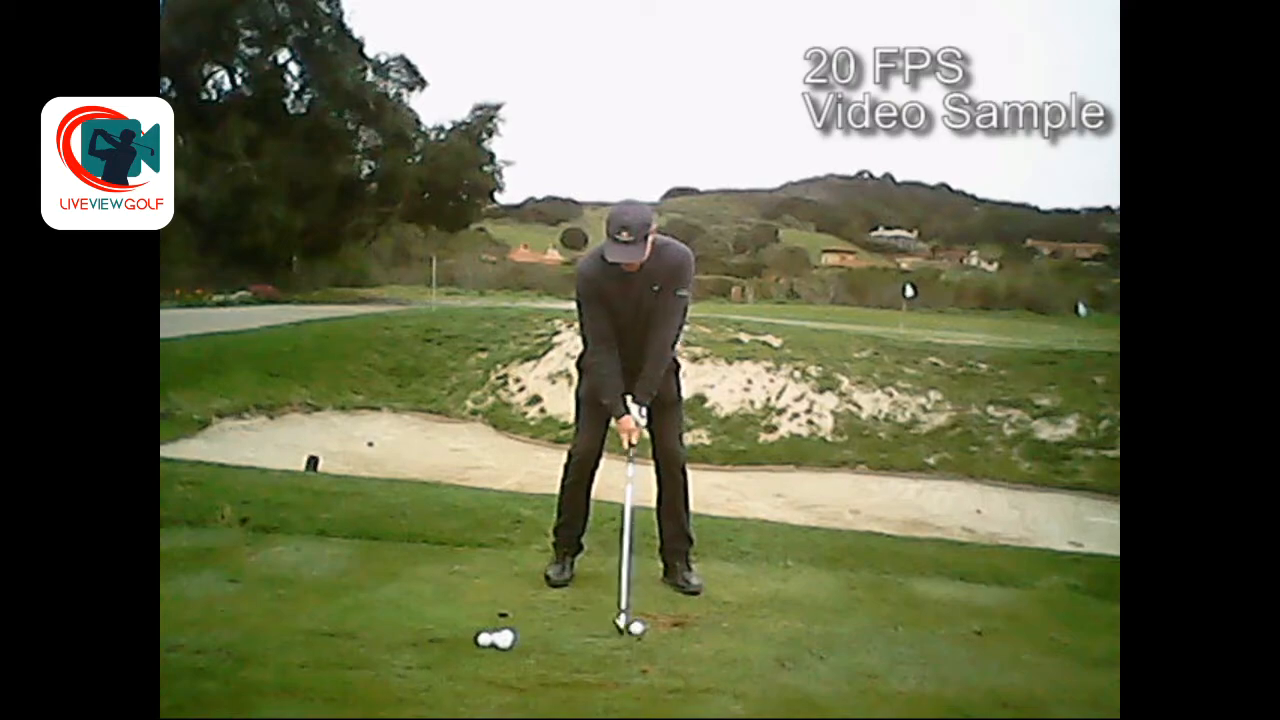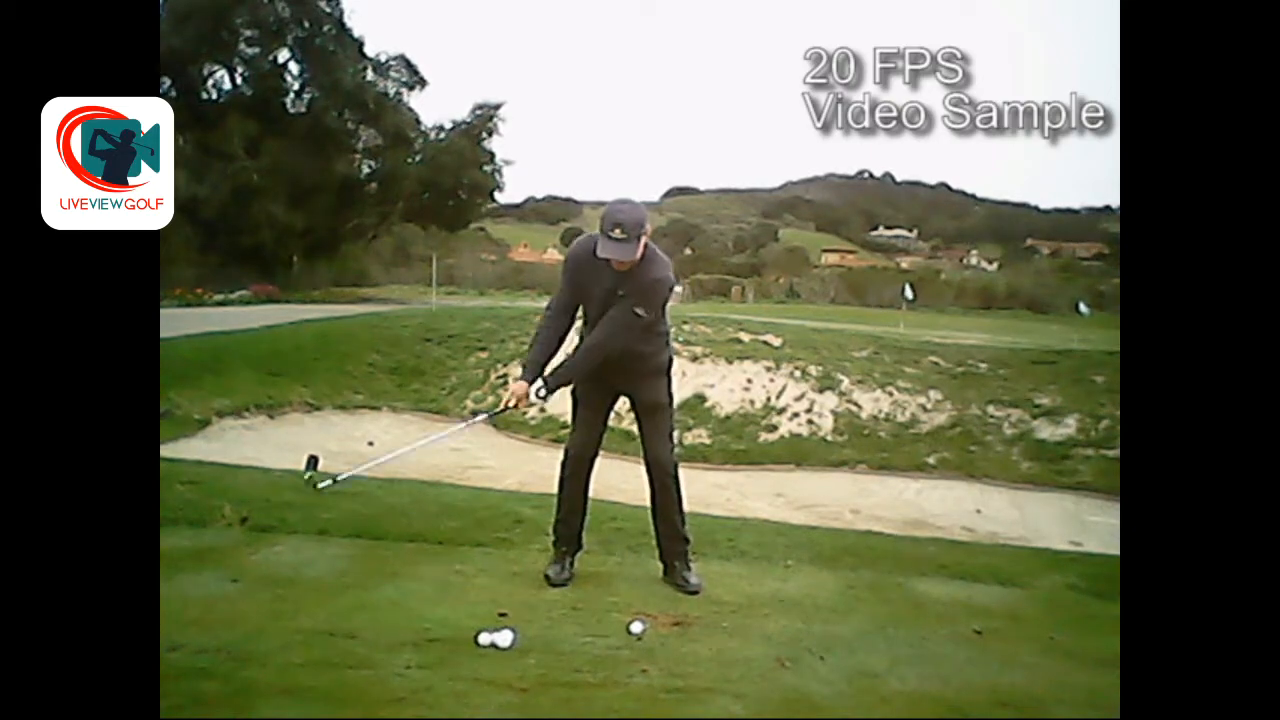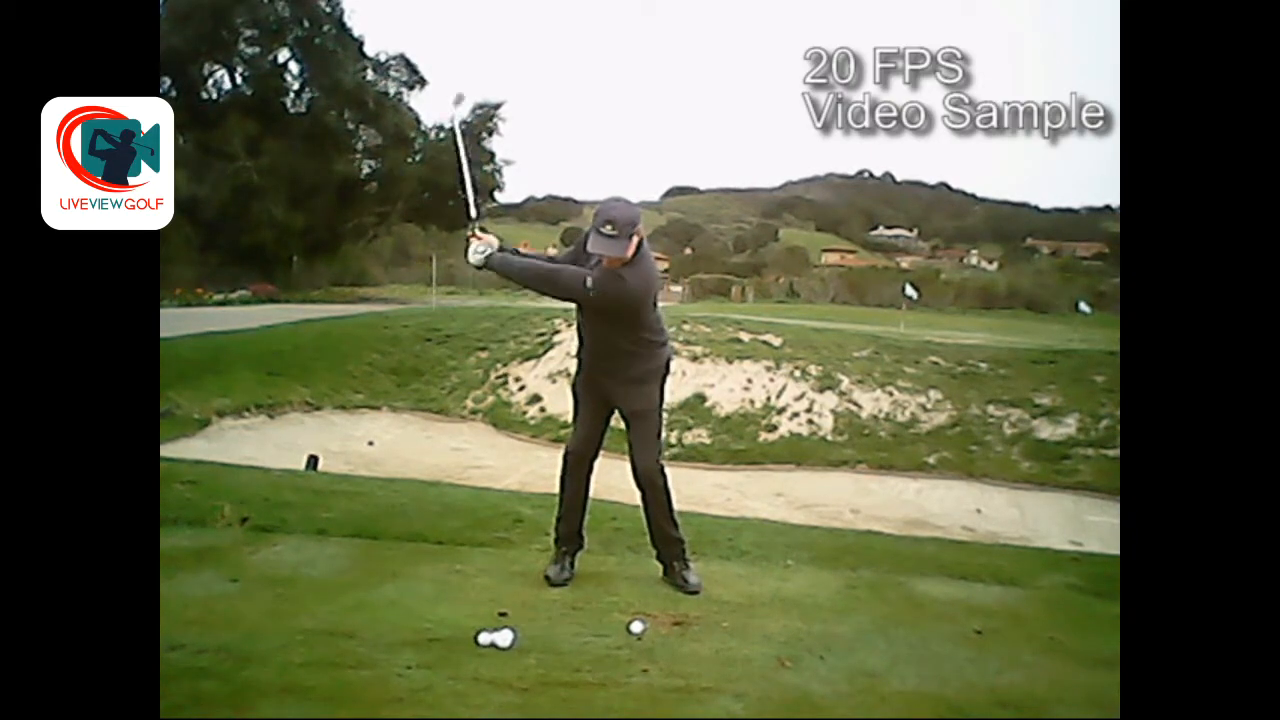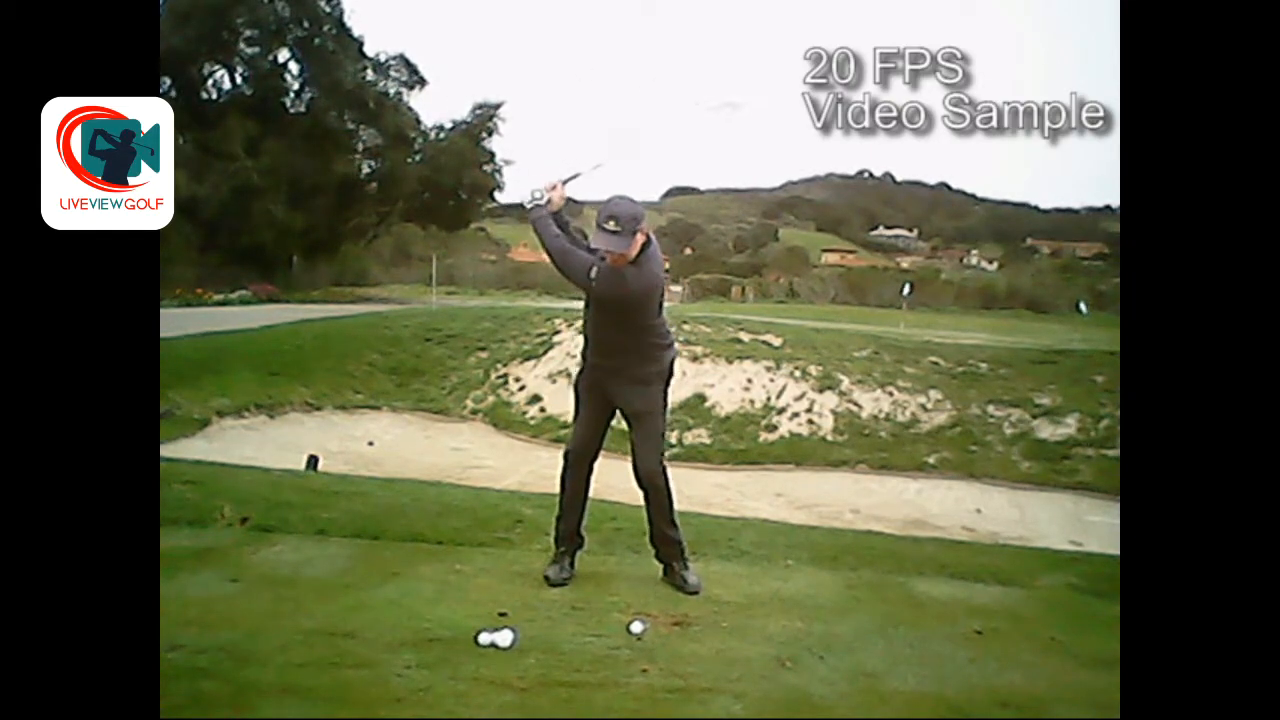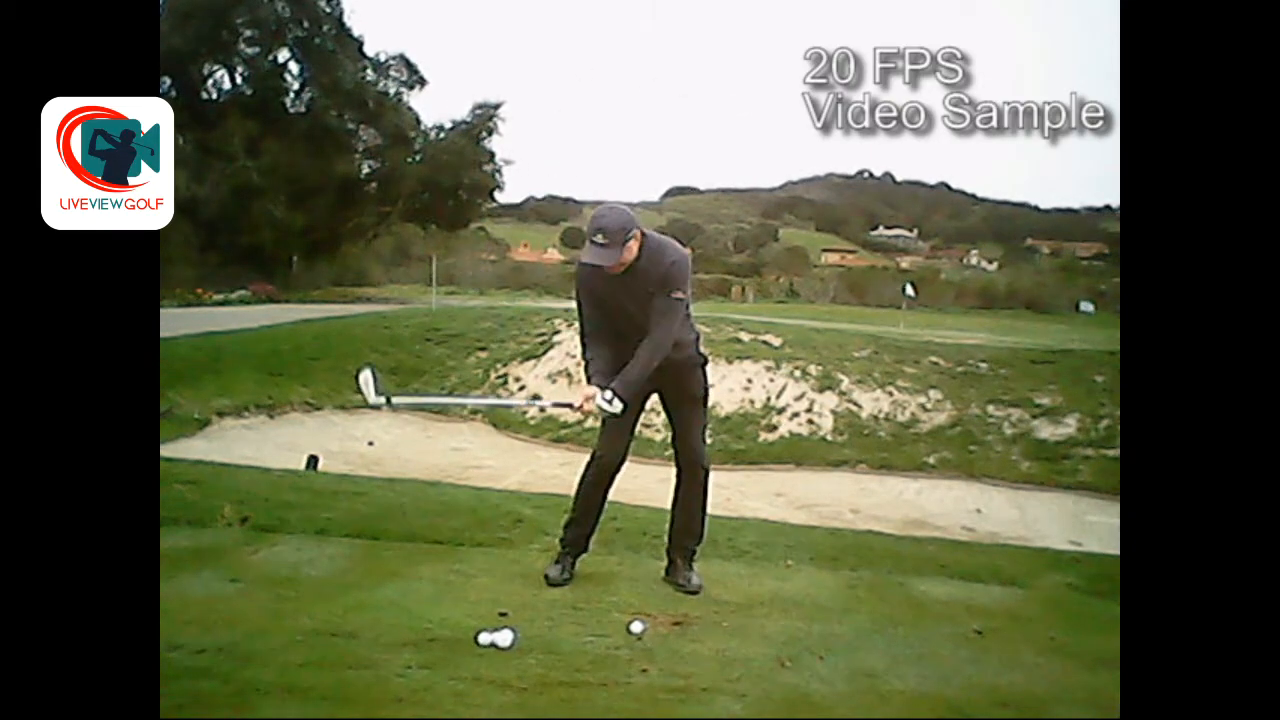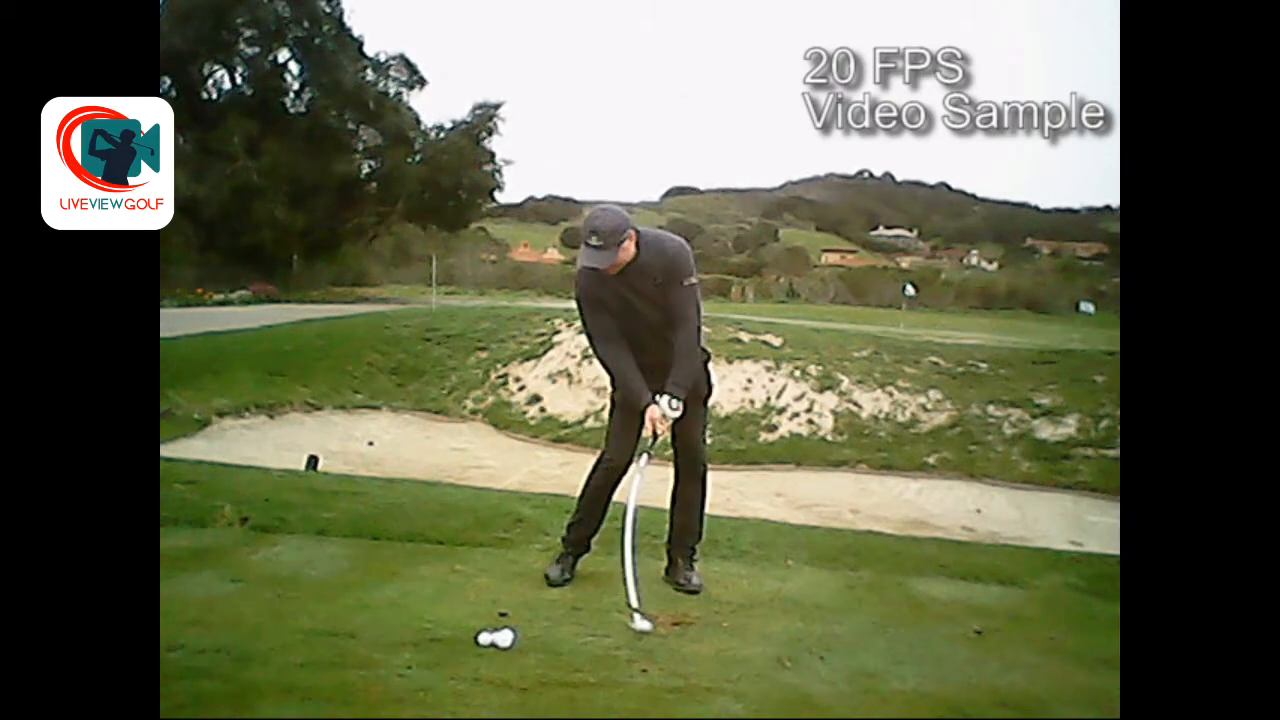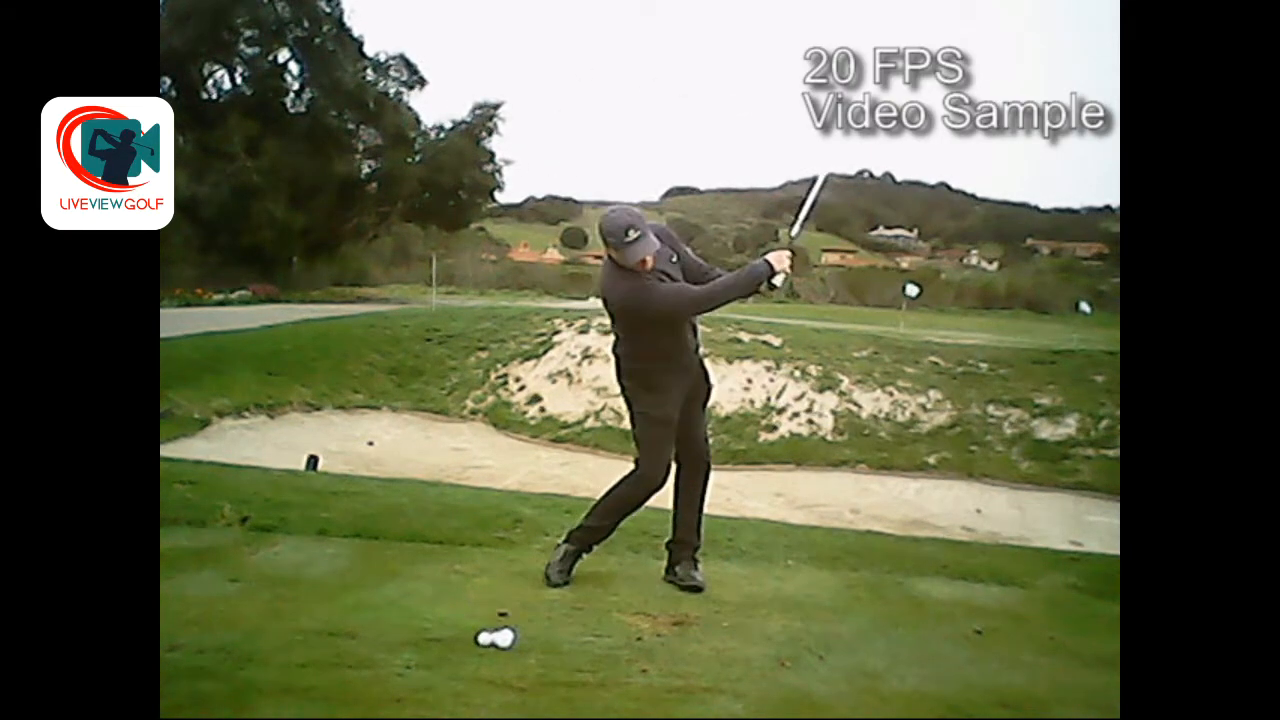
dt=0.7s
person 1, frame 1
left shoulder: (678, 260)
right shoulder: (590, 271)
left elbow: (663, 336)
right elbow: (600, 344)
left wrist: (641, 401)
right wrist: (617, 409)
left hip: (657, 370)
right hip: (603, 369)
left knee: (671, 458)
right knee: (583, 455)
left ankle: (677, 559)
right ankle: (565, 551)
person 1, frame 2
left shoulder: (658, 277)
right shoulder: (581, 253)
left elbow: (607, 338)
right elbow: (558, 314)
left wrist: (549, 383)
right wrist: (529, 373)
left hip: (647, 369)
right hip: (592, 366)
left knee: (661, 461)
right knee: (578, 455)
left ankle: (676, 559)
right ankle: (565, 550)
person 1, frame 3
left shoulder: (629, 283)
right shoulder: (601, 239)
left elbow: (555, 283)
right elbow: (561, 266)
left wrist: (492, 260)
right wrist: (502, 251)
left hip: (639, 375)
right hip: (595, 367)
left knee: (647, 466)
right knee: (578, 455)
left ankle: (674, 559)
right ankle: (566, 549)
person 1, frame 4
left shoulder: (634, 281)
right shoulder: (621, 241)
left elbow: (566, 258)
right elbow: (580, 256)
left wrist: (539, 212)
right wrist: (556, 212)
left hip: (642, 376)
right hip: (599, 366)
left knee: (648, 468)
right knee: (578, 455)
left ankle: (673, 559)
right ankle: (566, 549)
person 1, frame 5
left shoulder: (672, 261)
right shoulder: (591, 268)
left elbow: (660, 337)
right elbow: (596, 333)
left wrist: (619, 390)
right wrist: (596, 381)
left hip: (680, 364)
right hip: (624, 366)
left knee: (693, 461)
right knee: (607, 457)
left ankle: (681, 559)
right ankle: (570, 550)
person 1, frame 6
left shoulder: (671, 252)
right shoulder: (589, 278)
left elbow: (687, 326)
right elbow: (609, 346)
left wrist: (674, 394)
right wrist: (644, 401)
left hip: (684, 365)
right hip: (634, 369)
left knee: (692, 459)
right knee: (615, 460)
left ankle: (681, 558)
right ankle: (572, 548)
person 1, frame 7
left shoulder: (658, 244)
right shoulder: (625, 291)
left elbow: (702, 273)
right elbow: (706, 298)
left wrist: (760, 270)
right wrist: (765, 269)
left hip: (686, 365)
right hip: (649, 380)
left knee: (696, 460)
right knee: (651, 471)
left ankle: (683, 558)
right ankle: (574, 545)
